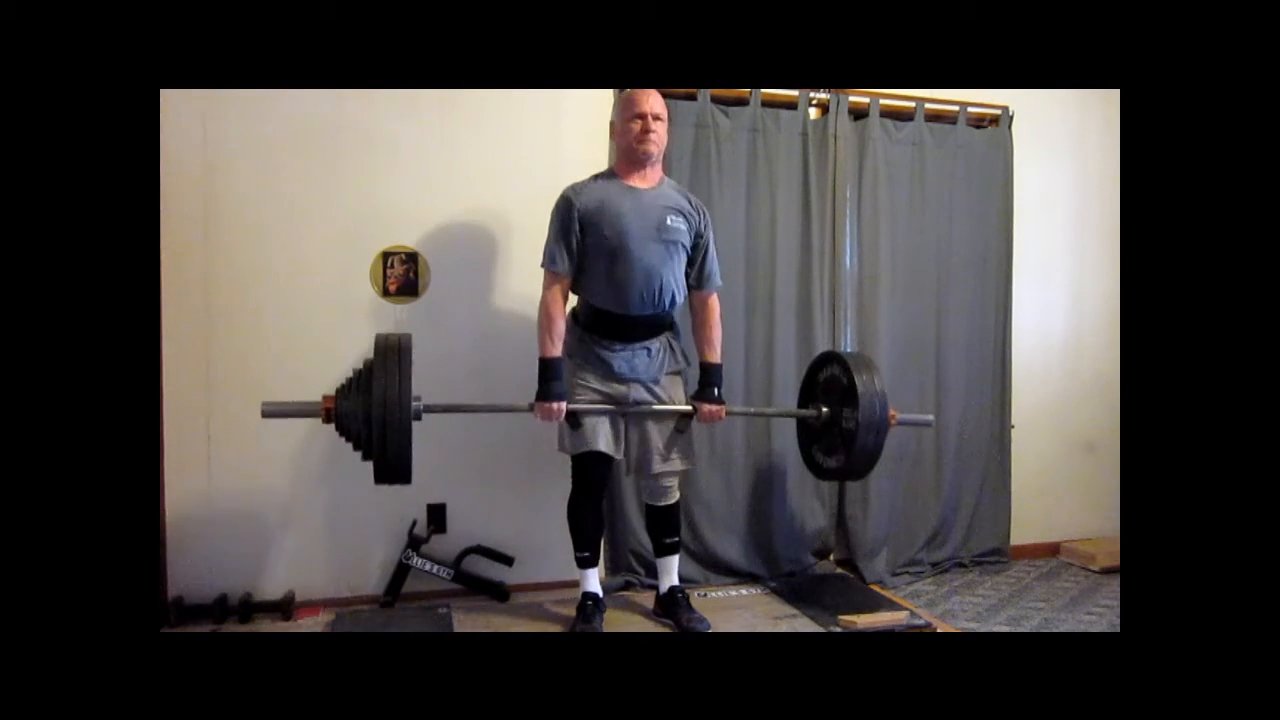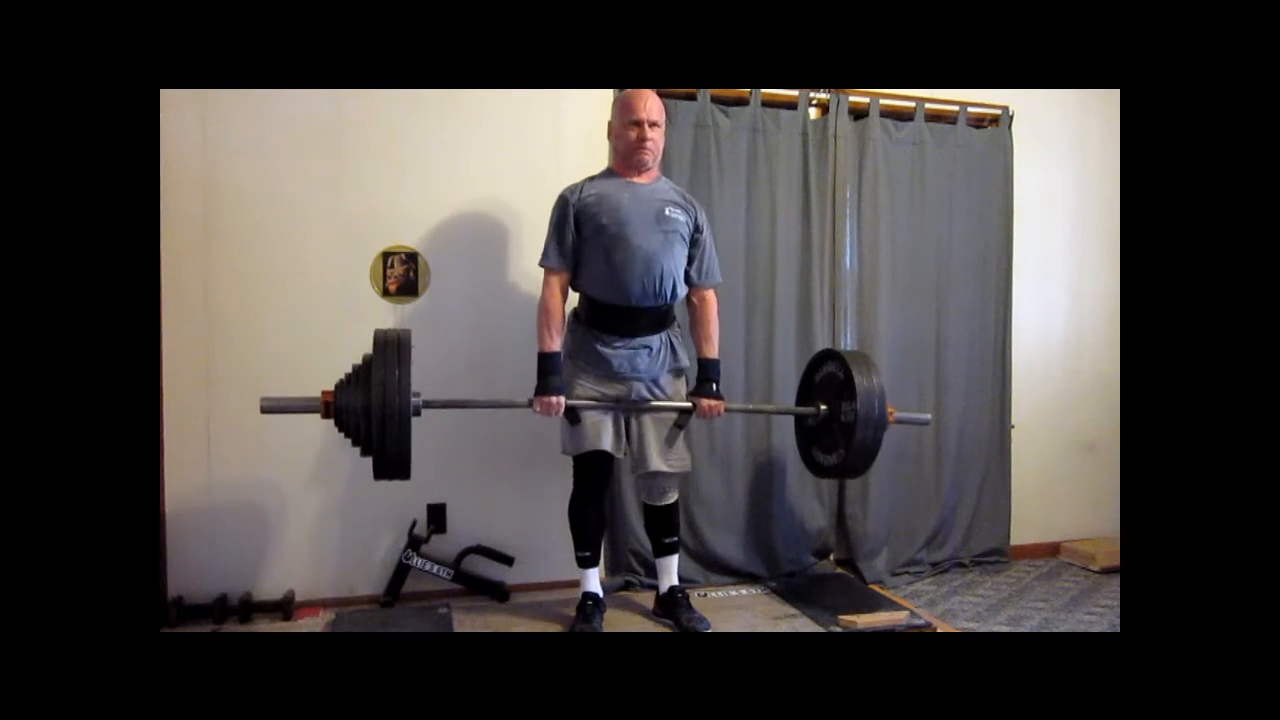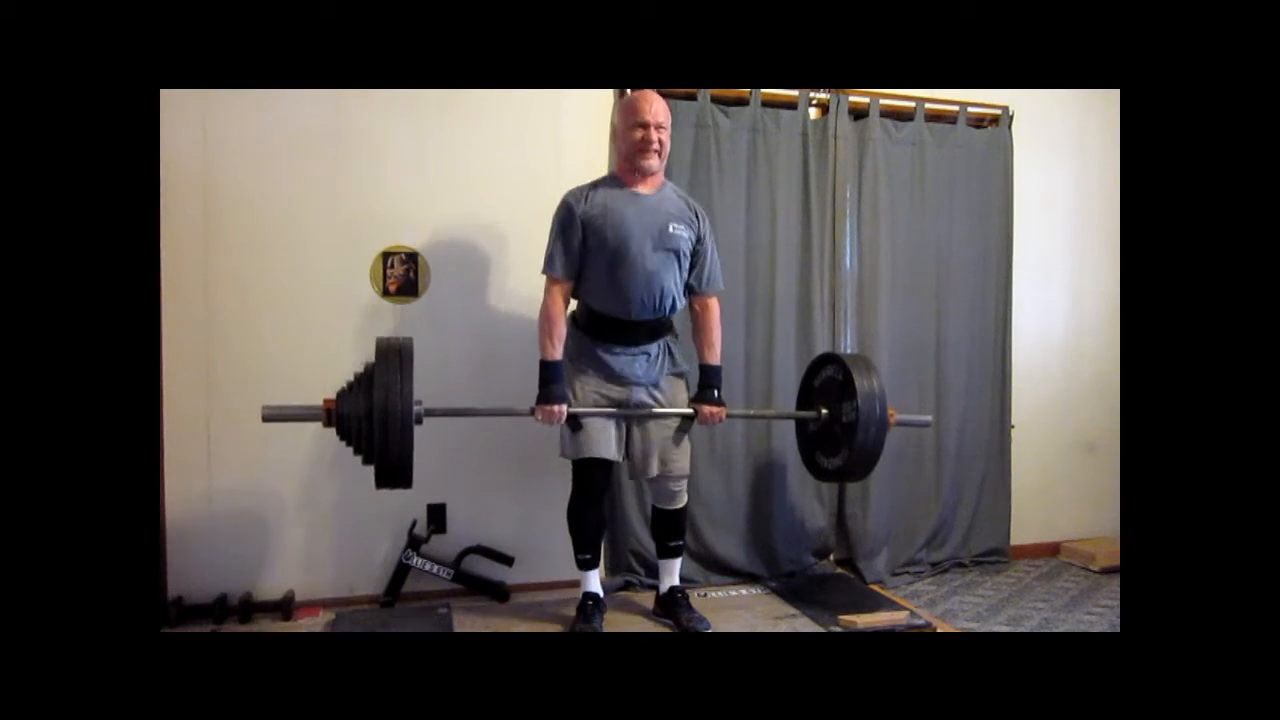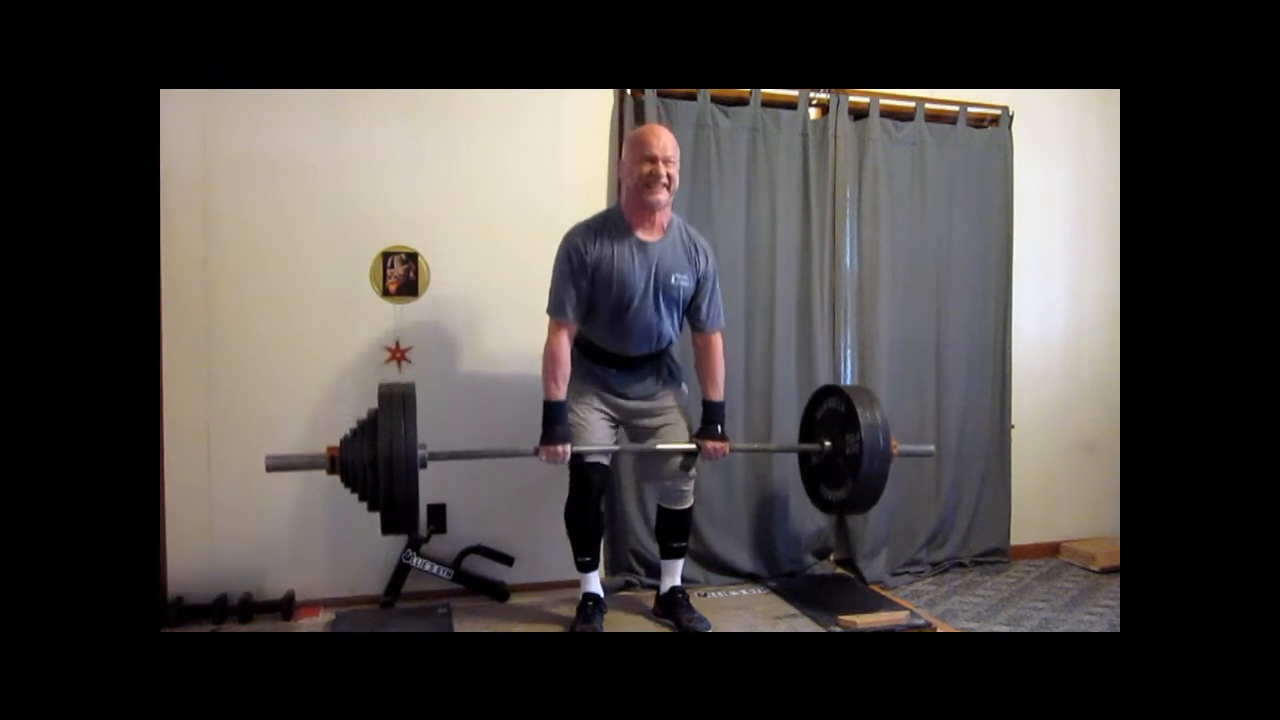
dt=0.3s
person 1, frame 1
left shoulder: (689, 208)
right shoulder: (580, 199)
left elbow: (706, 298)
right elbow: (555, 291)
left wrist: (711, 380)
right wrist: (550, 378)
left hip: (661, 357)
right hip: (592, 356)
left knee: (663, 480)
right knee: (589, 477)
left ankle: (669, 592)
right ankle: (590, 595)
person 1, frame 2
left shoulder: (686, 207)
right shoulder: (579, 198)
left elbow: (703, 296)
right elbow: (554, 288)
left wrist: (709, 375)
right wrist: (549, 371)
left hip: (662, 354)
right hip: (593, 353)
left knee: (662, 481)
right knee: (591, 477)
left ankle: (669, 591)
right ankle: (591, 594)
person 1, frame 3
left shoulder: (690, 213)
right shoulder: (582, 204)
left elbow: (705, 302)
right elbow: (556, 295)
left wrist: (711, 382)
right wrist: (551, 379)
left hip: (660, 360)
right hip: (592, 360)
left knee: (671, 480)
right knee: (591, 479)
left ankle: (670, 592)
right ankle: (591, 595)
person 1, frame 4
left shoulder: (695, 249)
right shoulder: (585, 242)
left elbow: (708, 337)
right elbow: (560, 334)
left wrist: (714, 418)
right wrist: (555, 419)
left hip: (657, 378)
right hip: (592, 377)
left knee: (680, 481)
right knee: (587, 482)
left ankle: (671, 592)
right ankle: (591, 596)
